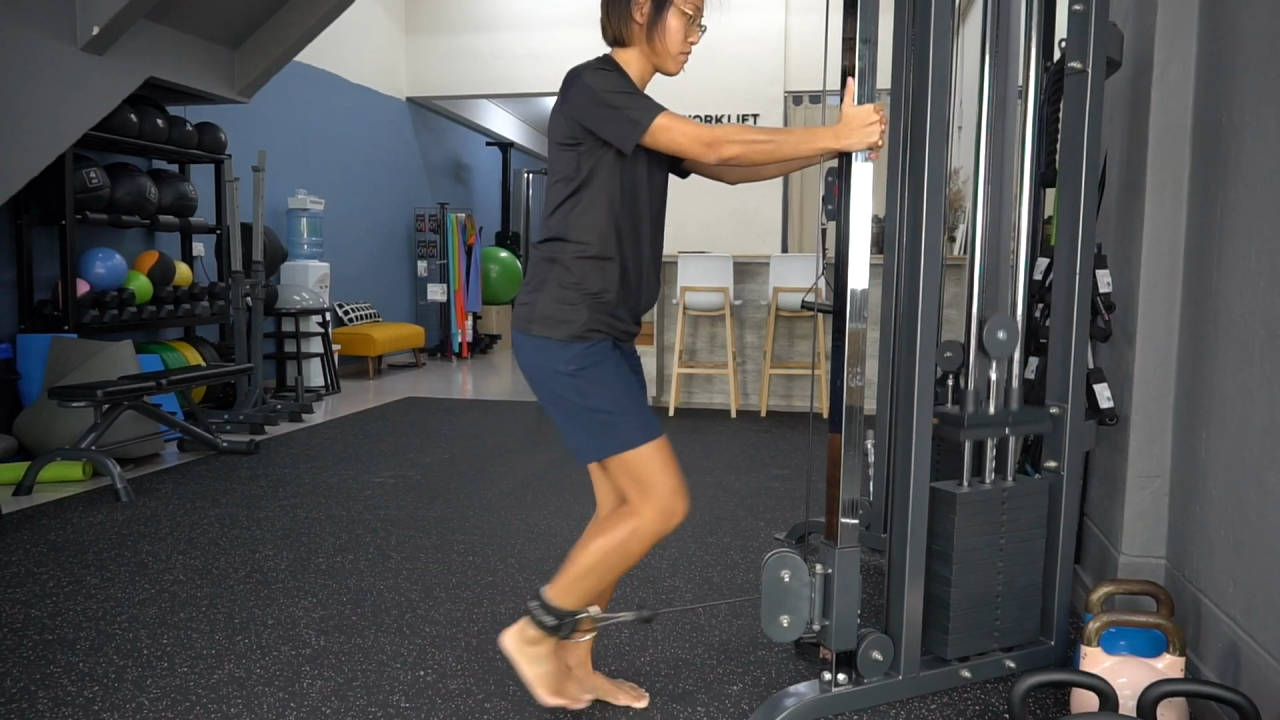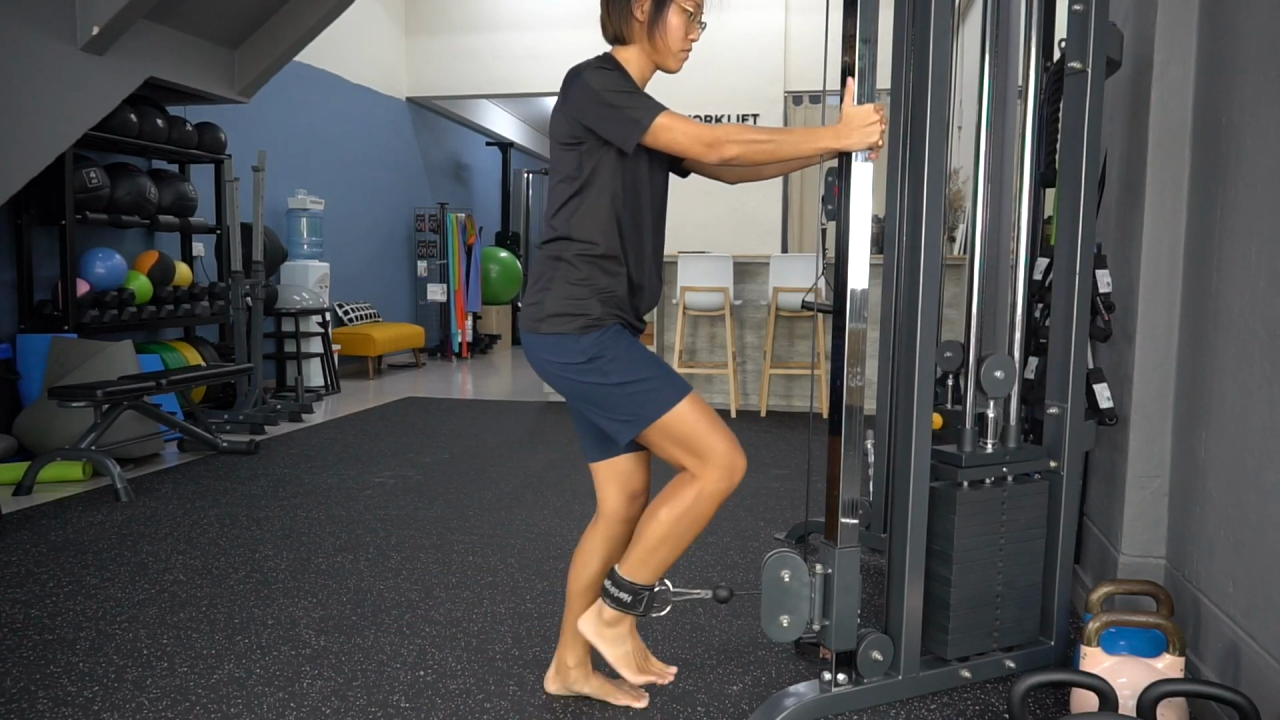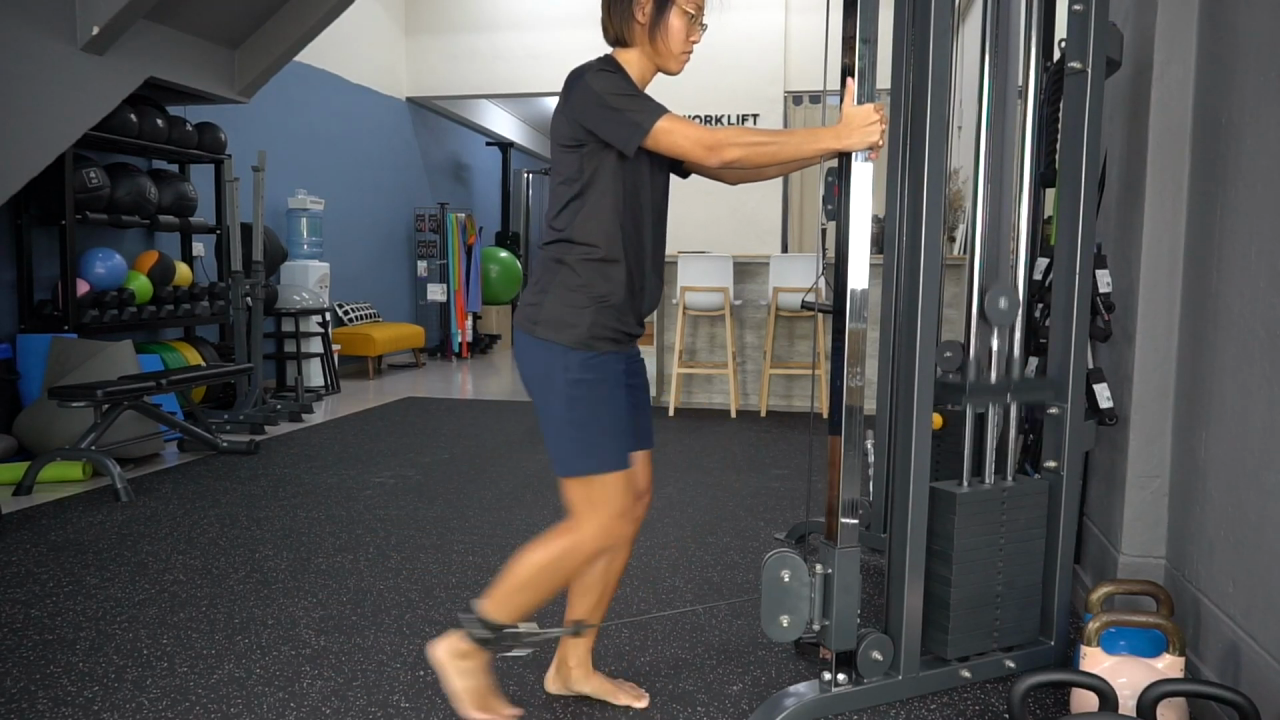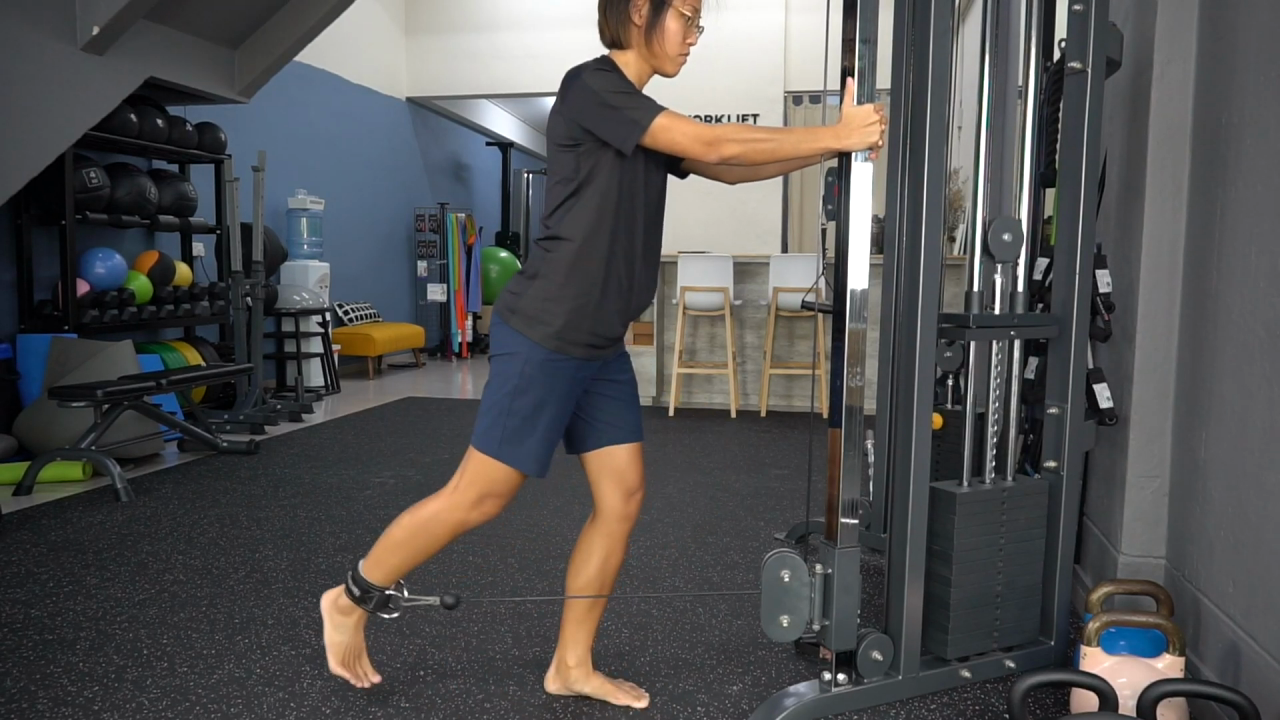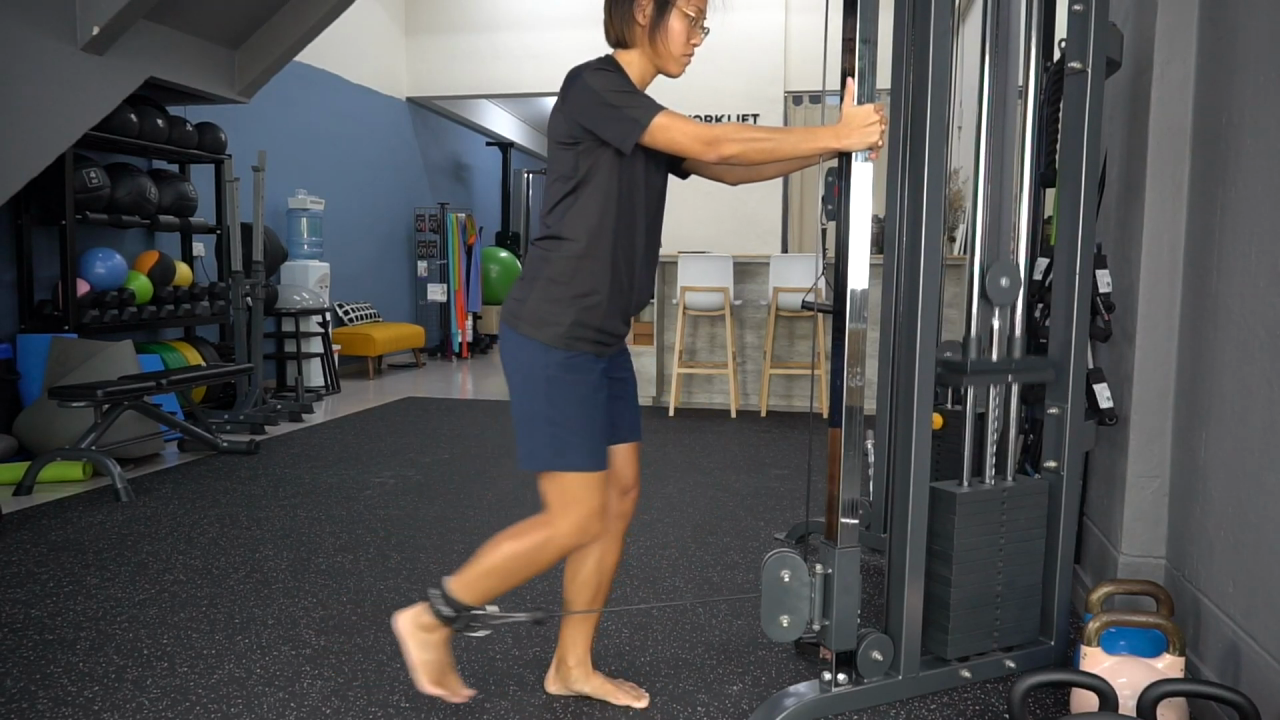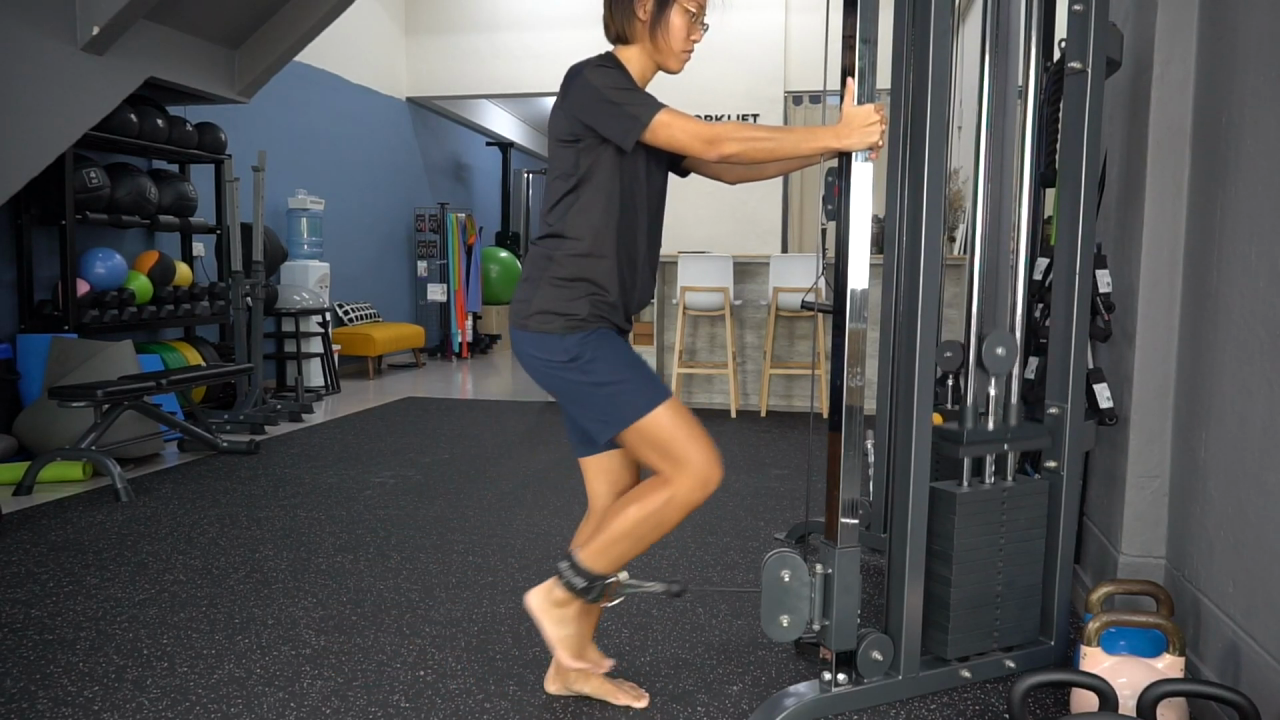
dt=0.5s
person 1, frame 1
left shoulder: (641, 113)
right shoulder: (592, 85)
left elbow: (727, 169)
right elbow: (712, 147)
left wrist: (834, 143)
right wrist: (835, 136)
left hip: (602, 334)
right hip: (565, 333)
left knee: (627, 502)
right knee: (660, 503)
left ankle: (573, 664)
right ankle: (538, 630)
person 1, frame 2
left shoulder: (641, 114)
right shoulder: (593, 84)
left elbow: (727, 168)
right elbow: (713, 147)
left wrist: (836, 140)
right wrist: (835, 136)
left hip: (599, 330)
right hip: (575, 326)
left knee: (627, 498)
right knee: (719, 464)
left ankle: (572, 665)
right ankle: (612, 612)
person 1, frame 3
left shoulder: (638, 108)
right shoulder: (593, 87)
left elbow: (728, 169)
right elbow: (714, 150)
left wrist: (827, 144)
right wrist: (833, 137)
left hip: (609, 337)
right hip: (568, 337)
left knee: (630, 502)
right knee: (601, 523)
right ankle: (465, 644)
person 1, frame 4
left shoulder: (643, 118)
right shoulder: (591, 87)
left elbow: (724, 168)
right elbow: (712, 145)
left wrist: (831, 143)
right wrist: (833, 136)
left hip: (598, 342)
right hip: (545, 334)
left knee: (623, 498)
right knee: (479, 498)
left ankle: (572, 665)
right ankle: (350, 601)
person 1, frame 5
left shoulder: (642, 118)
right shoulder: (592, 86)
left elbow: (726, 169)
right elbow: (713, 145)
left wrist: (832, 143)
right wrist: (835, 136)
left hip: (599, 337)
right hip: (553, 336)
left knee: (616, 498)
right knee: (575, 521)
left ankle: (572, 665)
right ankle: (432, 618)
person 1, frame 6
left shoulder: (644, 115)
right shoulder: (593, 82)
left elbow: (726, 168)
right elbow: (711, 144)
left wrist: (833, 142)
right wrist: (834, 136)
left hip: (592, 329)
right hip: (563, 326)
left knee: (617, 498)
right knee: (694, 470)
left ankle: (571, 666)
right ankle: (561, 592)
